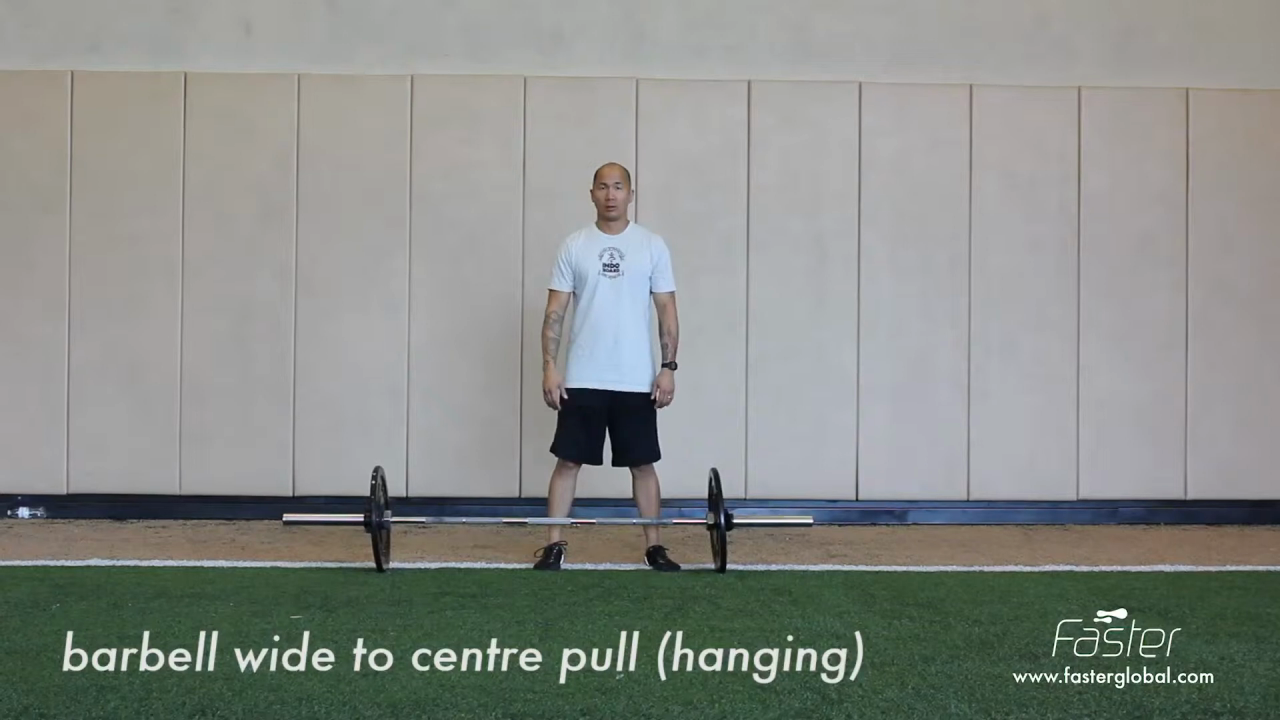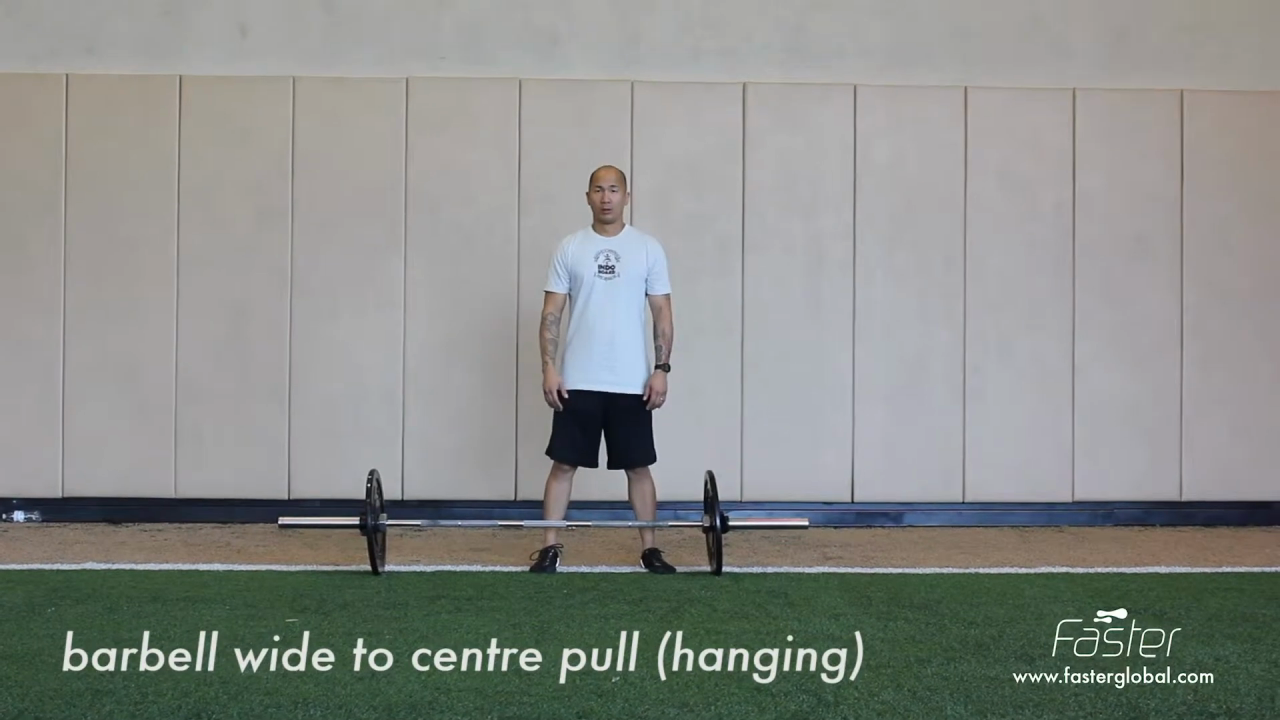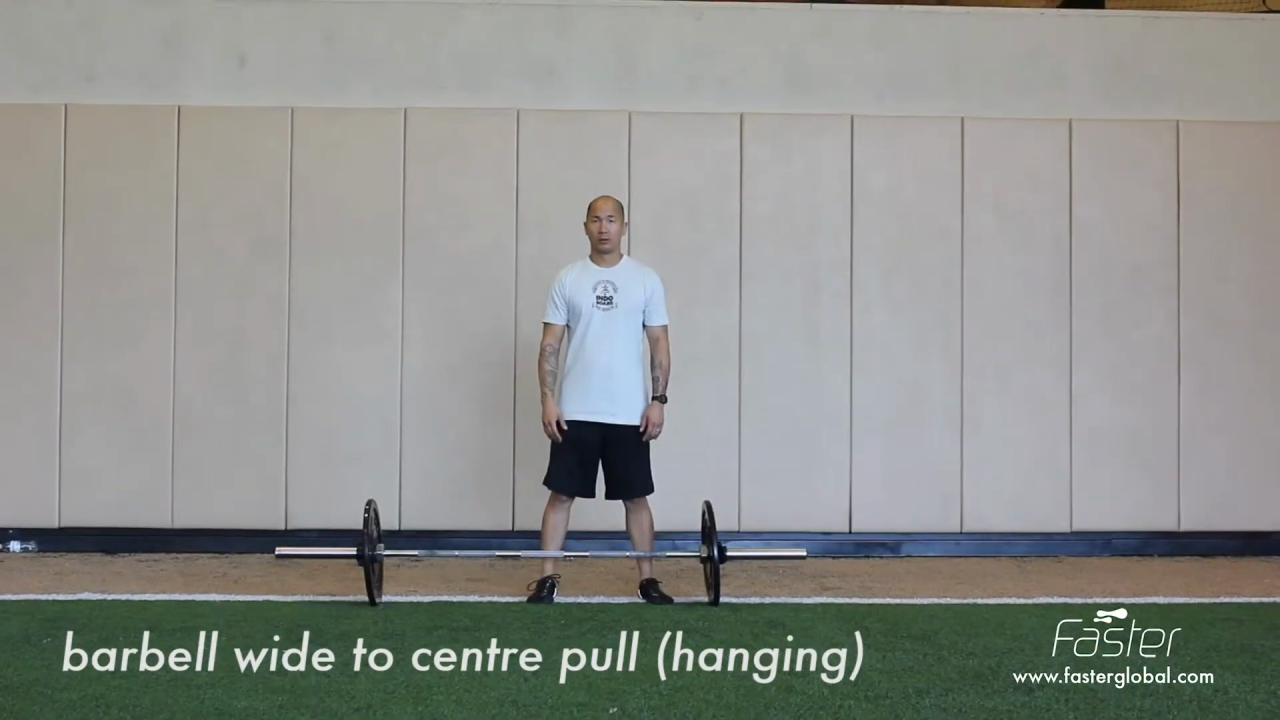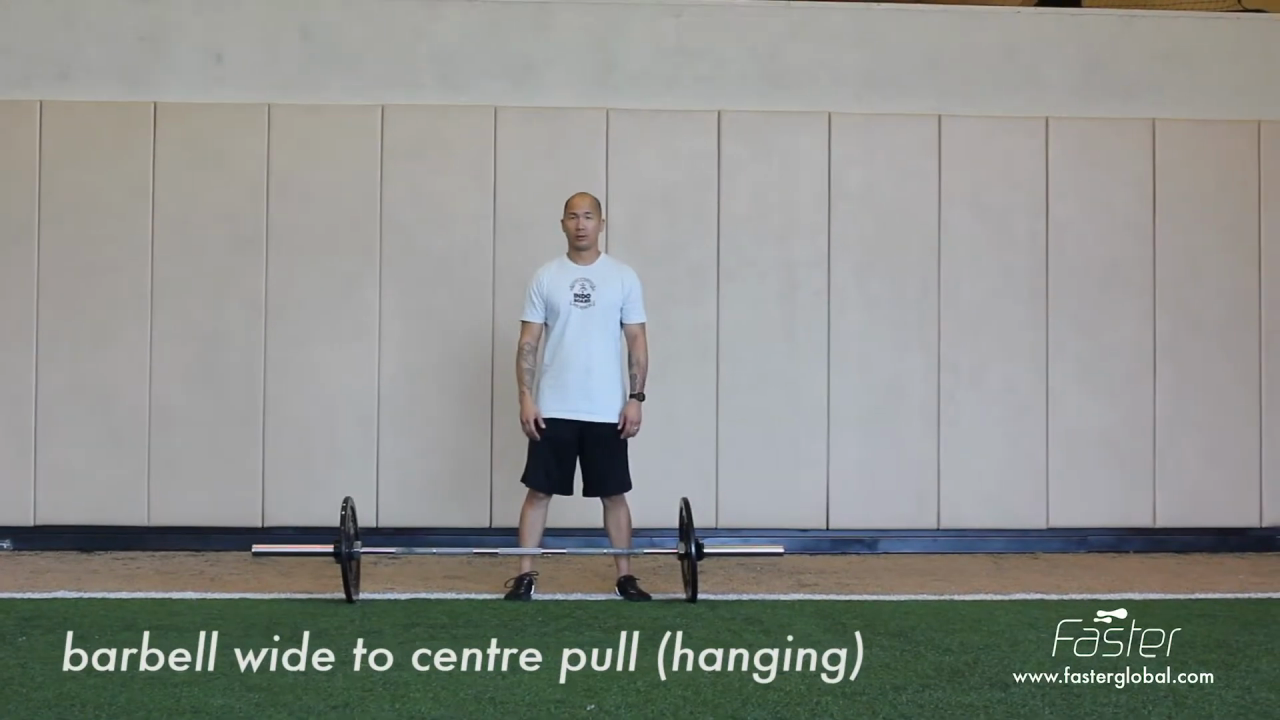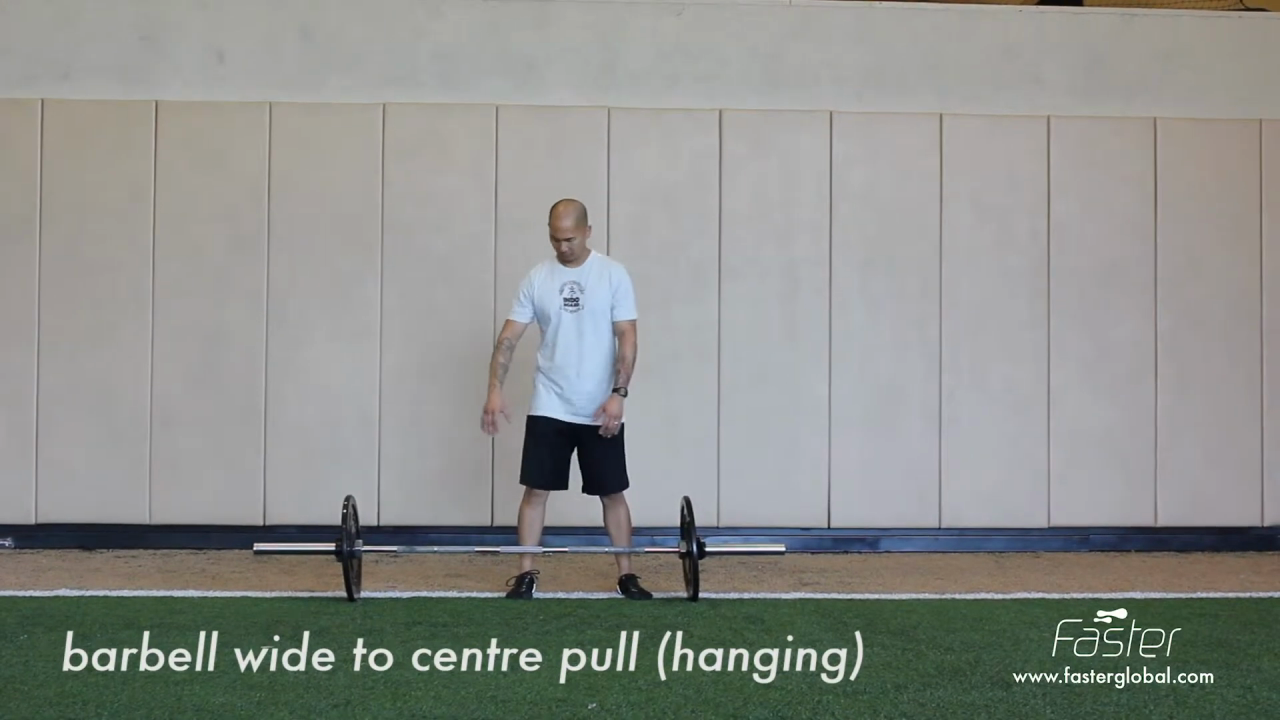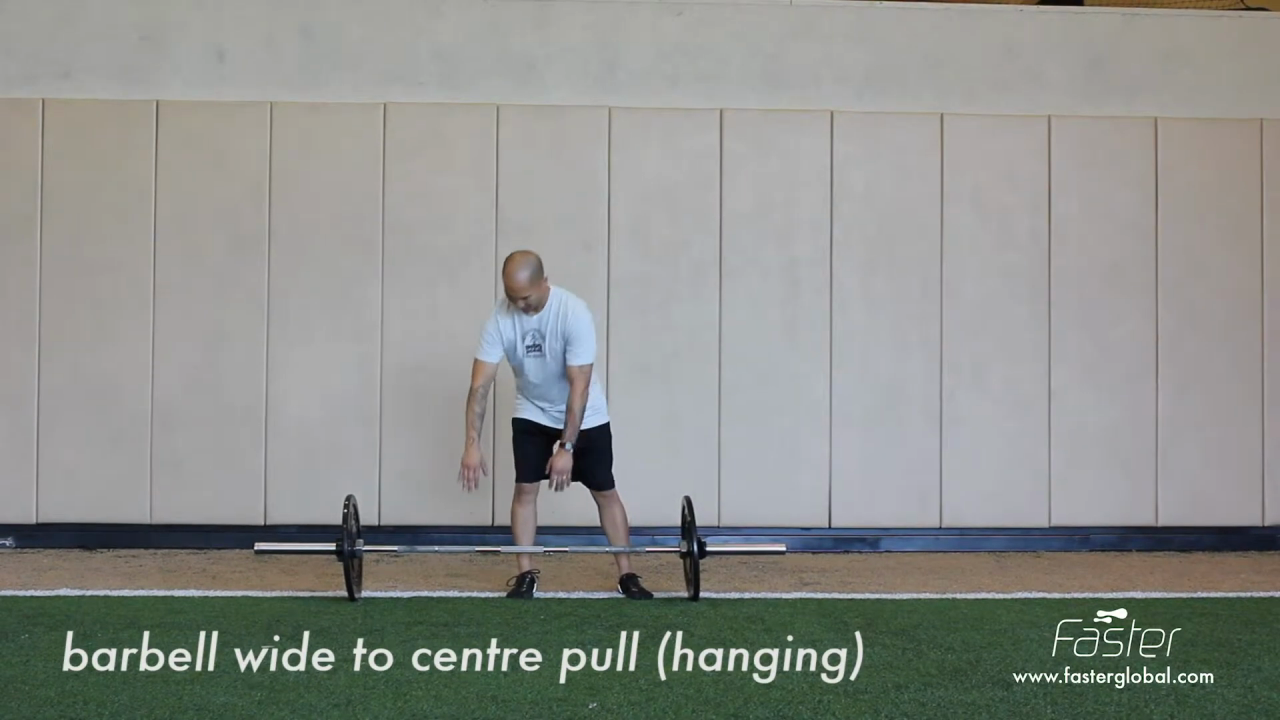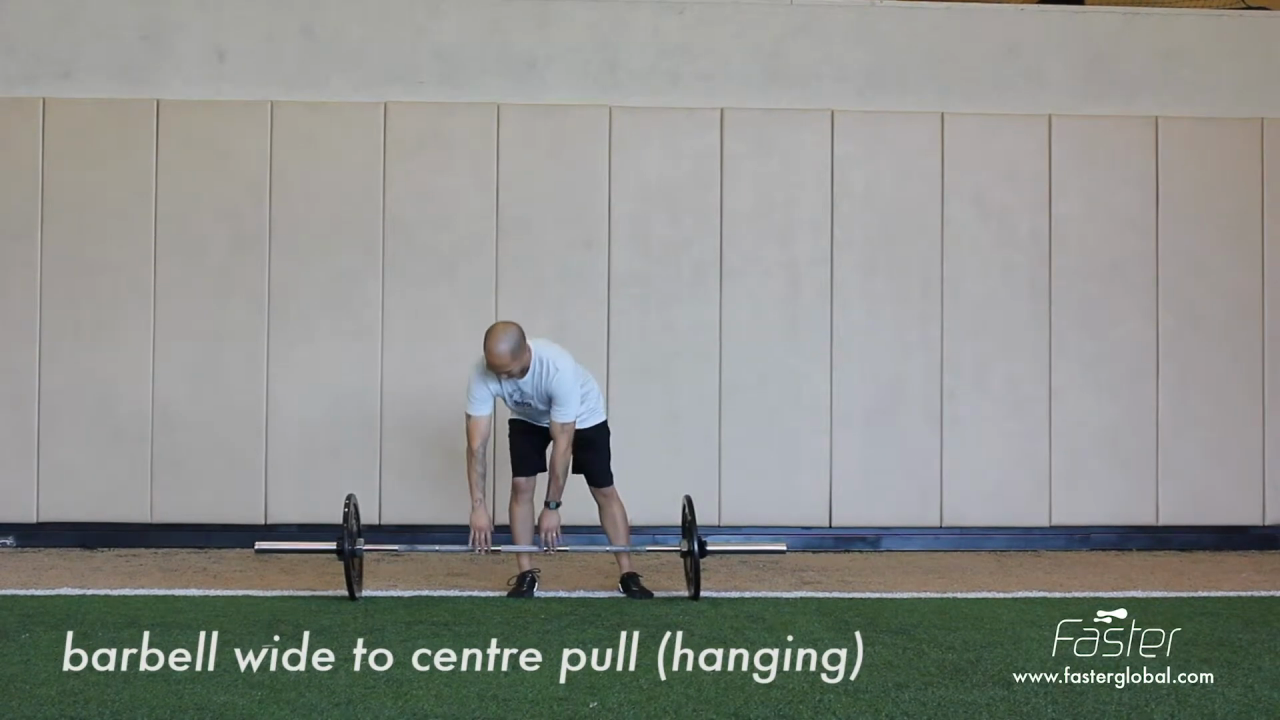
dt=0.7s
person 1, frame 1
left shoulder: (652, 245)
right shoulder: (574, 246)
left elbow: (666, 310)
right elbow: (555, 311)
left wrist: (669, 367)
right wrist: (550, 367)
left hip: (636, 380)
right hip: (582, 379)
left knee: (642, 463)
right knee: (568, 460)
left ankle: (653, 545)
right ankle: (554, 544)
person 1, frame 2
left shoulder: (648, 248)
right shoulder: (569, 248)
left elbow: (662, 313)
right elbow: (552, 313)
left wrist: (661, 369)
right wrist: (549, 367)
left hip: (631, 383)
right hip: (578, 381)
left knee: (638, 465)
right knee: (563, 463)
left ankle: (649, 548)
right ankle: (550, 546)
person 1, frame 3
left shoulder: (645, 279)
right shoulder: (567, 279)
left elbow: (659, 344)
right elbow: (550, 344)
left wrist: (658, 401)
right wrist: (548, 400)
left hip: (629, 413)
right hip: (576, 412)
left knee: (636, 496)
right knee: (561, 493)
left ankle: (647, 579)
right ankle: (548, 577)
person 1, frame 4
left shoulder: (623, 276)
right shoulder: (545, 277)
left elbow: (636, 341)
right elbow: (528, 342)
left wrist: (635, 399)
right wrist: (526, 398)
left hip: (607, 411)
right hip: (554, 410)
left knee: (613, 494)
right knee: (538, 491)
left ankle: (624, 575)
right ankle: (525, 574)
person 1, frame 5
left shoulder: (613, 274)
right shoulder: (537, 277)
left elbow: (627, 338)
right elbow: (508, 337)
left wrist: (619, 395)
right wrist: (495, 390)
left hip: (601, 409)
right hip: (549, 408)
left knee: (612, 492)
right knee: (536, 490)
left ankle: (625, 574)
right ankle: (526, 573)
person 1, frame 6
left shoulder: (573, 312)
right shoulder: (499, 317)
left elbow: (579, 386)
right elbow: (480, 383)
left wrist: (566, 448)
right wrist: (472, 444)
left hip: (585, 416)
right hip: (532, 412)
left knee: (604, 490)
right knee: (525, 488)
left ankle: (626, 574)
right ankle: (526, 574)
person 1, frame 7
left shoulder: (559, 367)
right shoulder: (481, 375)
left elbow: (562, 443)
right elbow: (476, 445)
left wrist: (552, 507)
right wrist: (478, 506)
left hip: (584, 414)
right hip: (528, 417)
left knee: (604, 489)
right knee: (521, 485)
left ankle: (627, 574)
right ankle: (526, 573)
